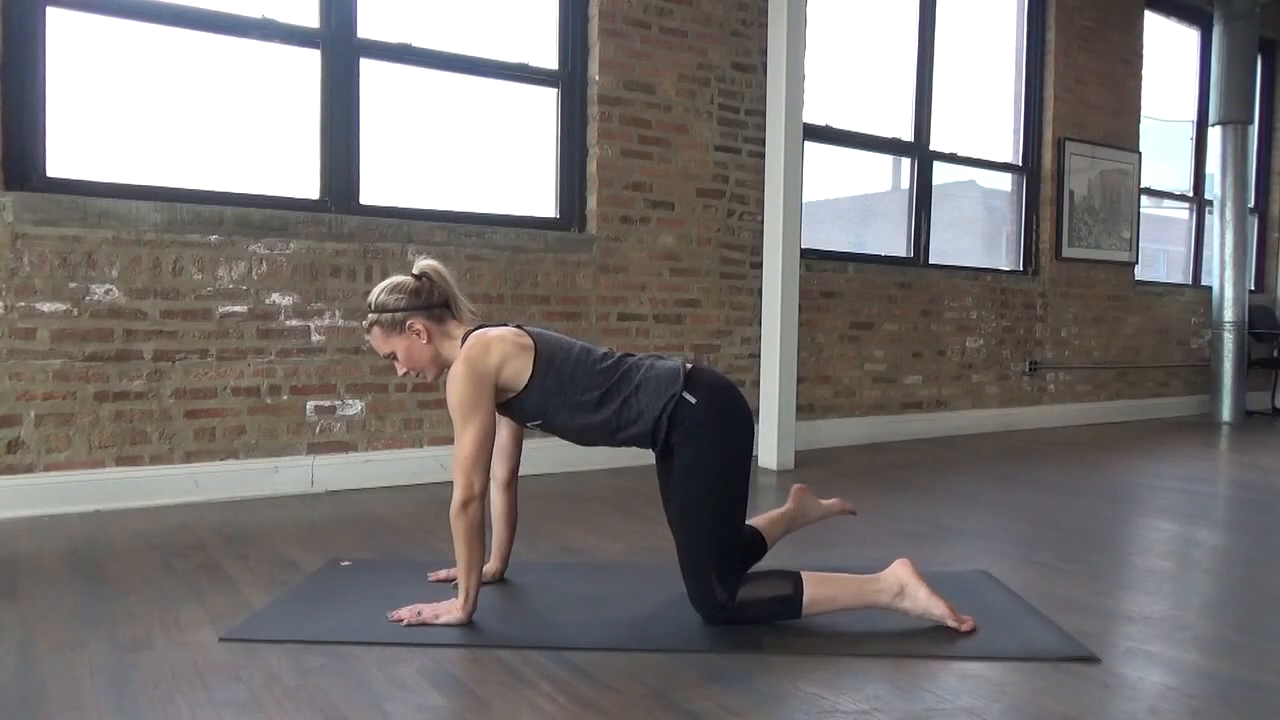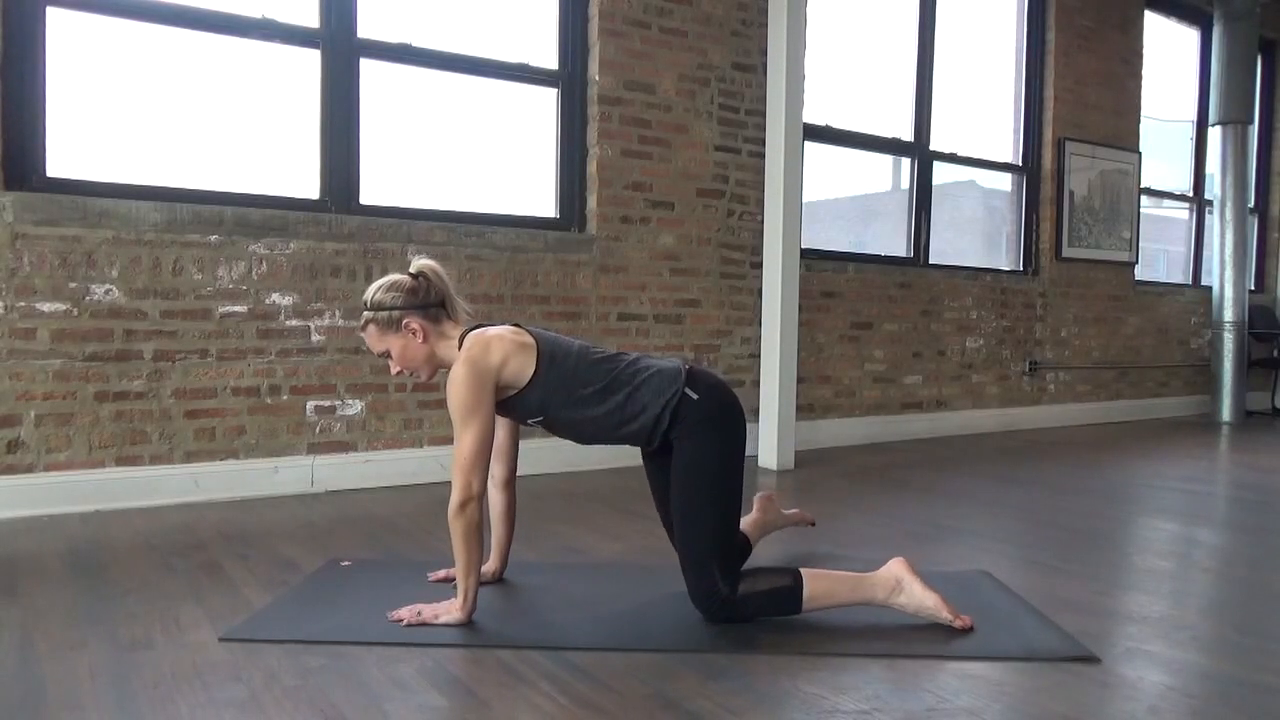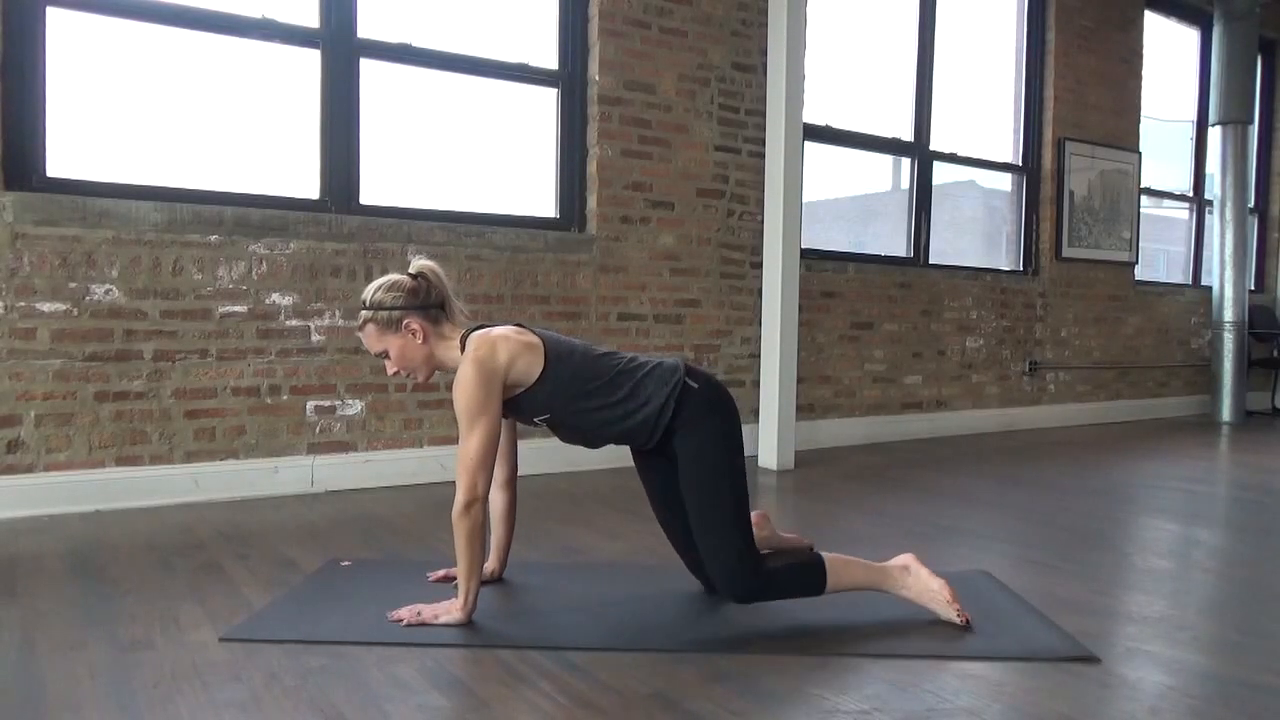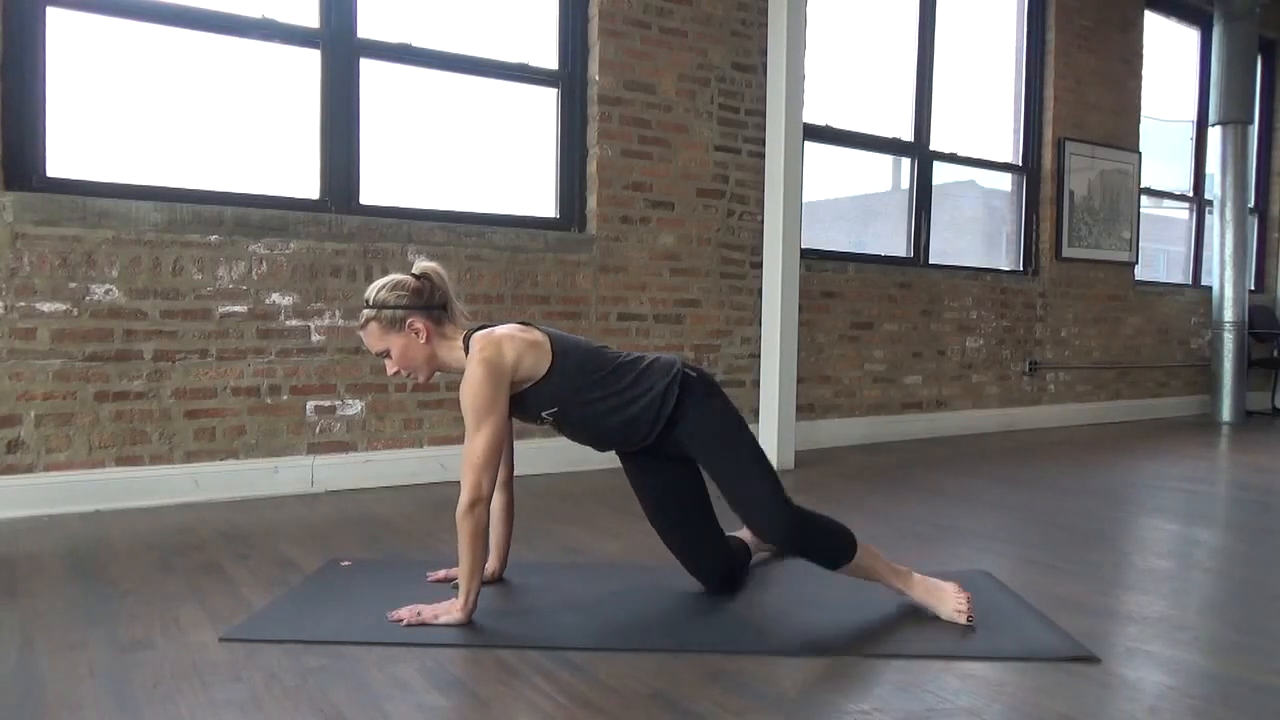
dt=0.3s
person 1, frame 1
left shoulder: (472, 362)
right shoulder: (497, 357)
left elbow: (467, 495)
right elbow: (502, 479)
left wrist: (463, 602)
right wrist: (495, 564)
left hip: (702, 414)
right hip: (685, 418)
left knee: (715, 601)
right knee: (713, 560)
left ankle: (891, 587)
right ankle: (796, 510)
person 1, frame 2
left shoulder: (472, 361)
right shoulder: (493, 356)
left elbow: (465, 496)
right elbow: (500, 478)
left wrist: (462, 603)
right wrist: (494, 564)
left hip: (697, 413)
right hip: (669, 426)
left knee: (715, 598)
right knee: (706, 562)
left ankle: (887, 584)
right ankle: (759, 519)
person 1, frame 3
left shoulder: (478, 362)
right shoulder: (488, 363)
left elbow: (468, 497)
right elbow: (503, 479)
left wrist: (462, 603)
right wrist: (495, 563)
left hip: (692, 408)
right hip: (655, 433)
left knee: (738, 578)
right knee: (714, 576)
left ankle: (898, 575)
right ankle: (758, 534)
person 1, frame 4
left shoulder: (486, 358)
right shoulder: (484, 366)
left elbow: (474, 495)
right elbow: (500, 482)
left wrist: (462, 603)
right wrist: (494, 565)
left hip: (686, 404)
right hip: (645, 443)
left knee: (777, 521)
right knee: (719, 575)
left ankle: (906, 581)
right ankle: (753, 538)
